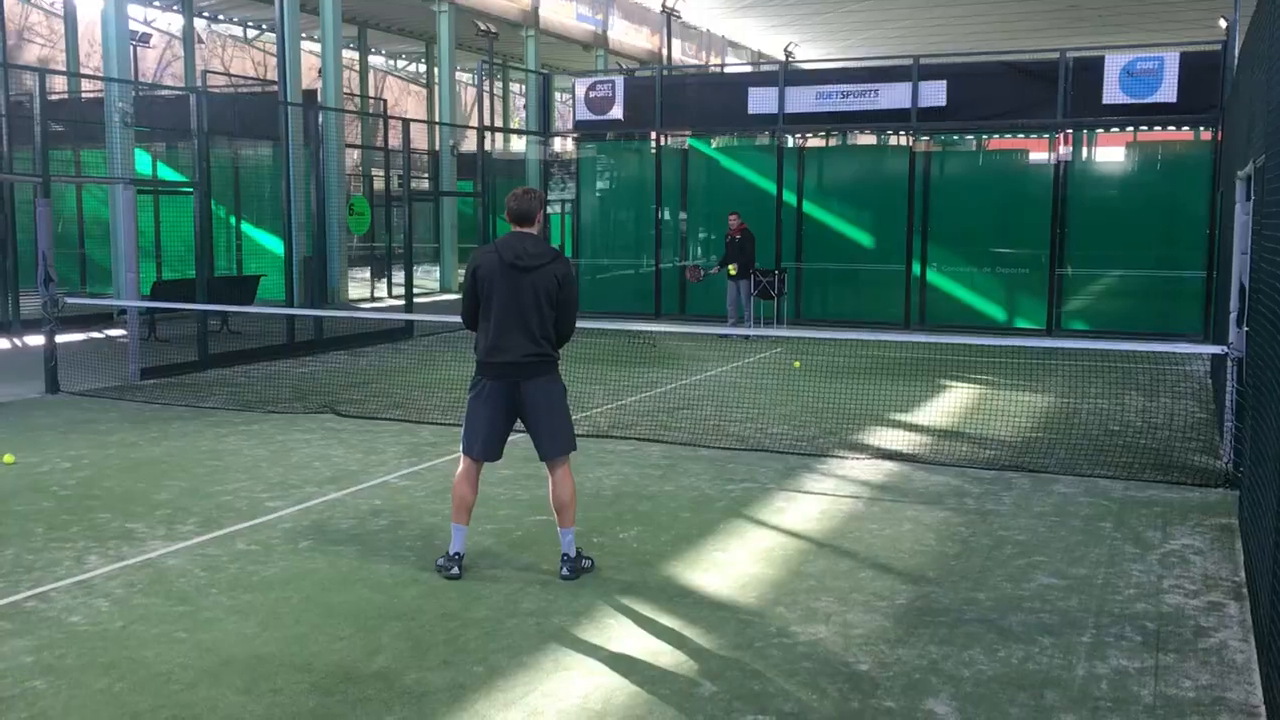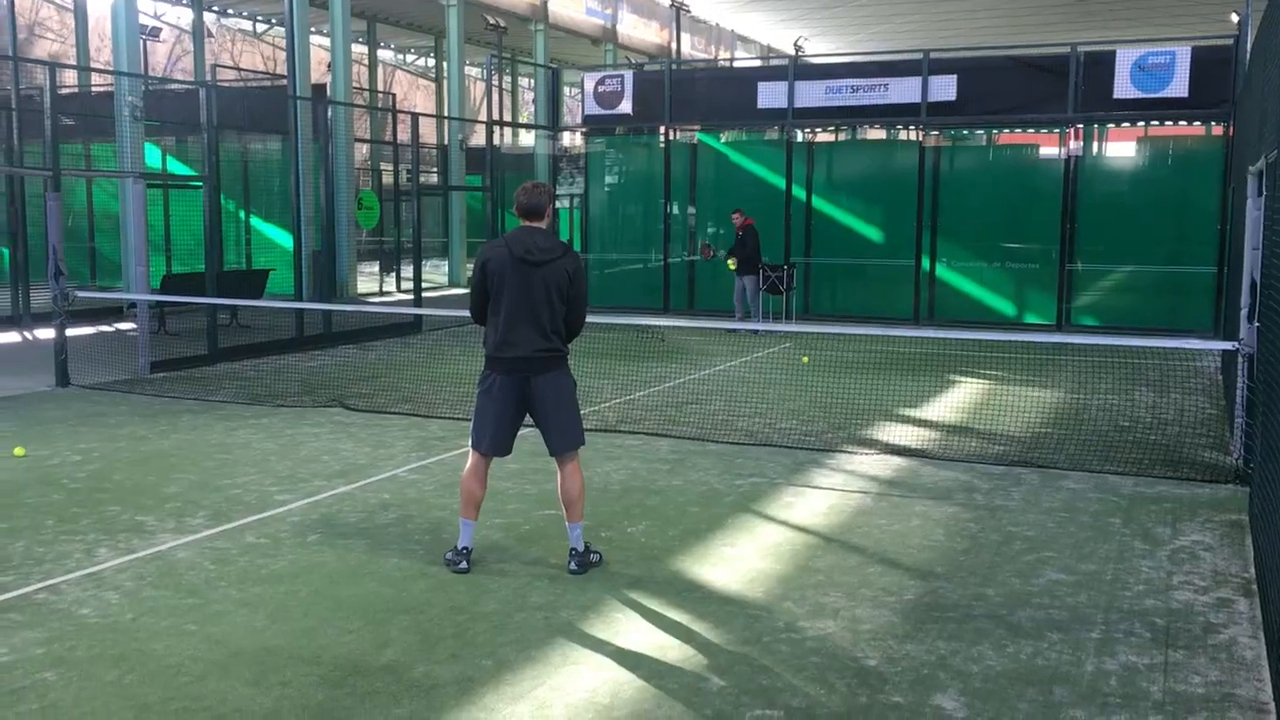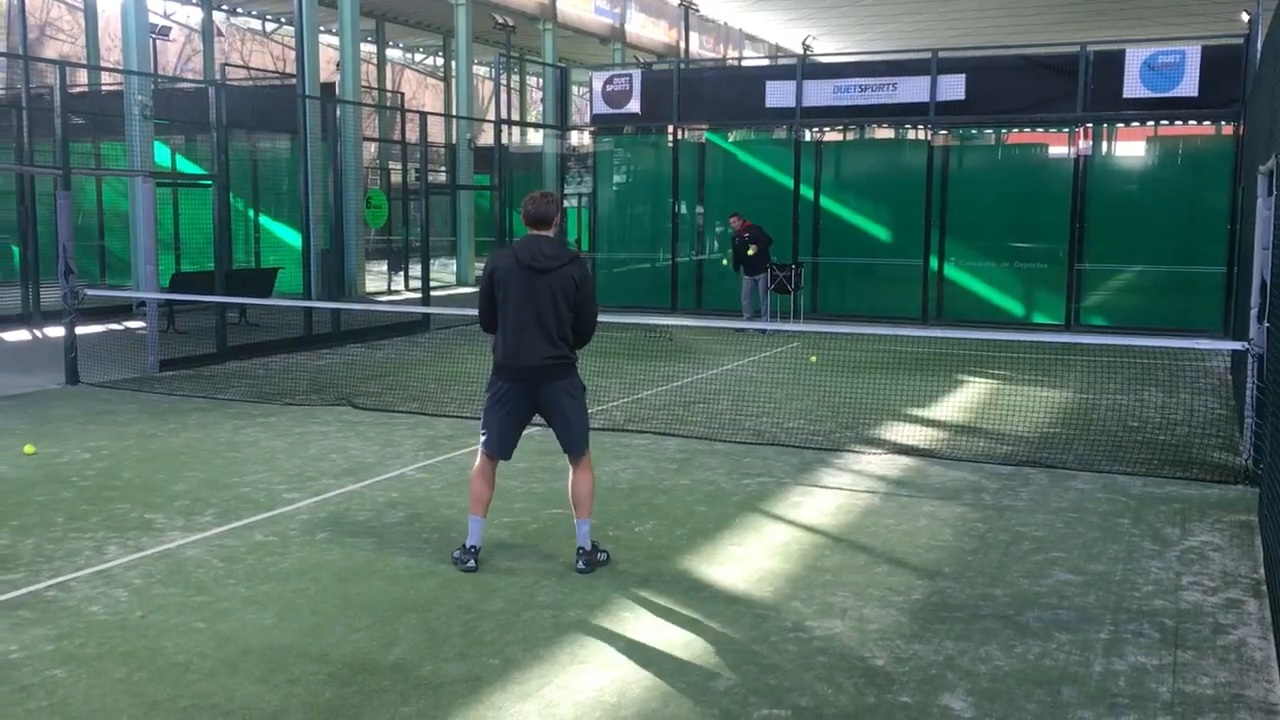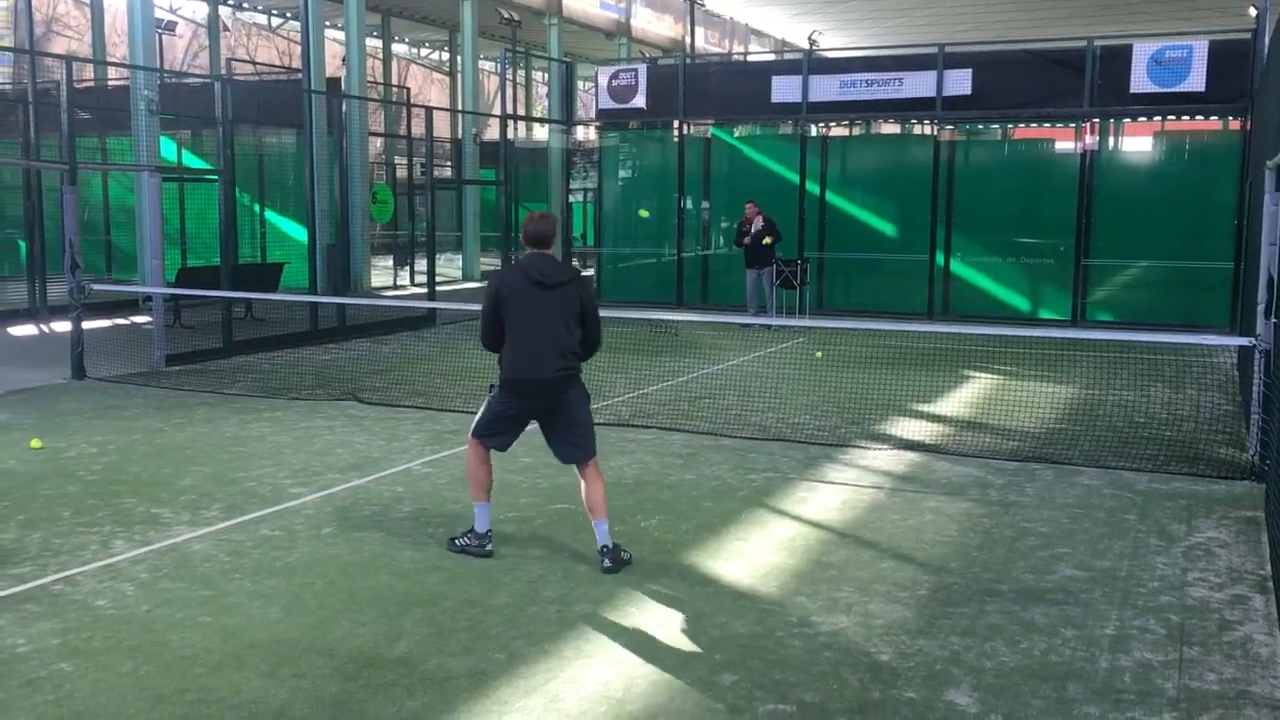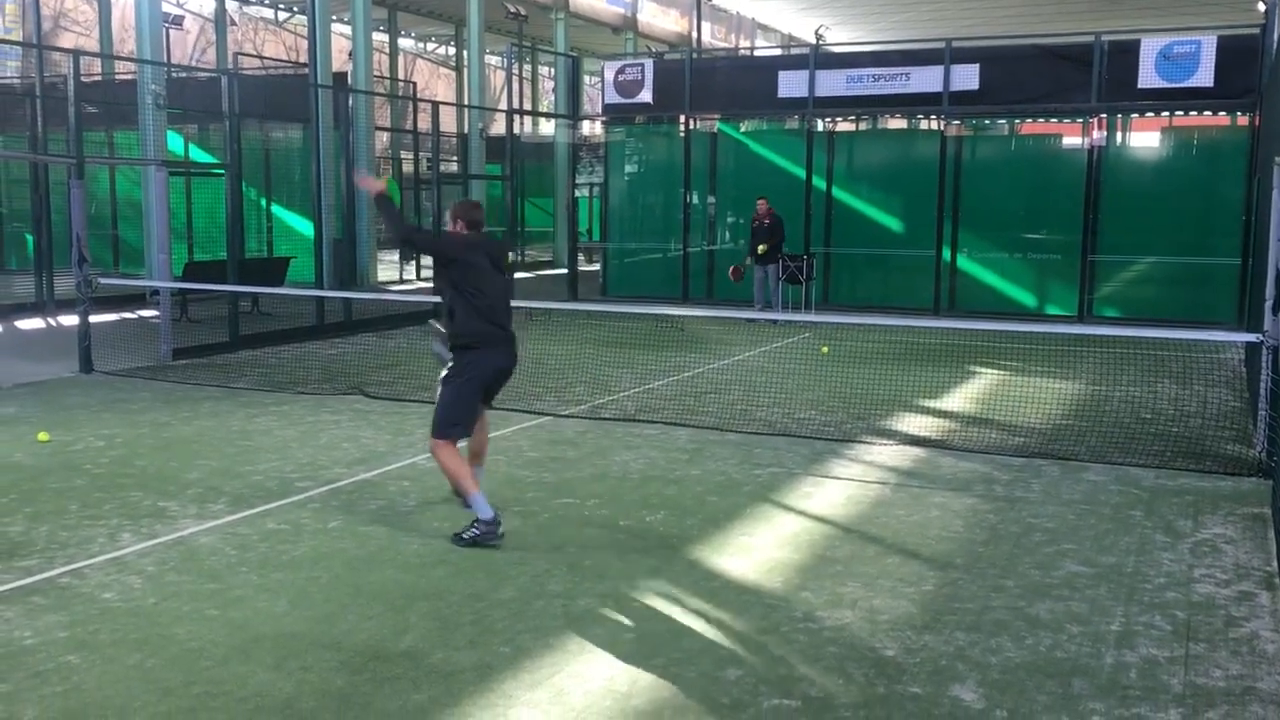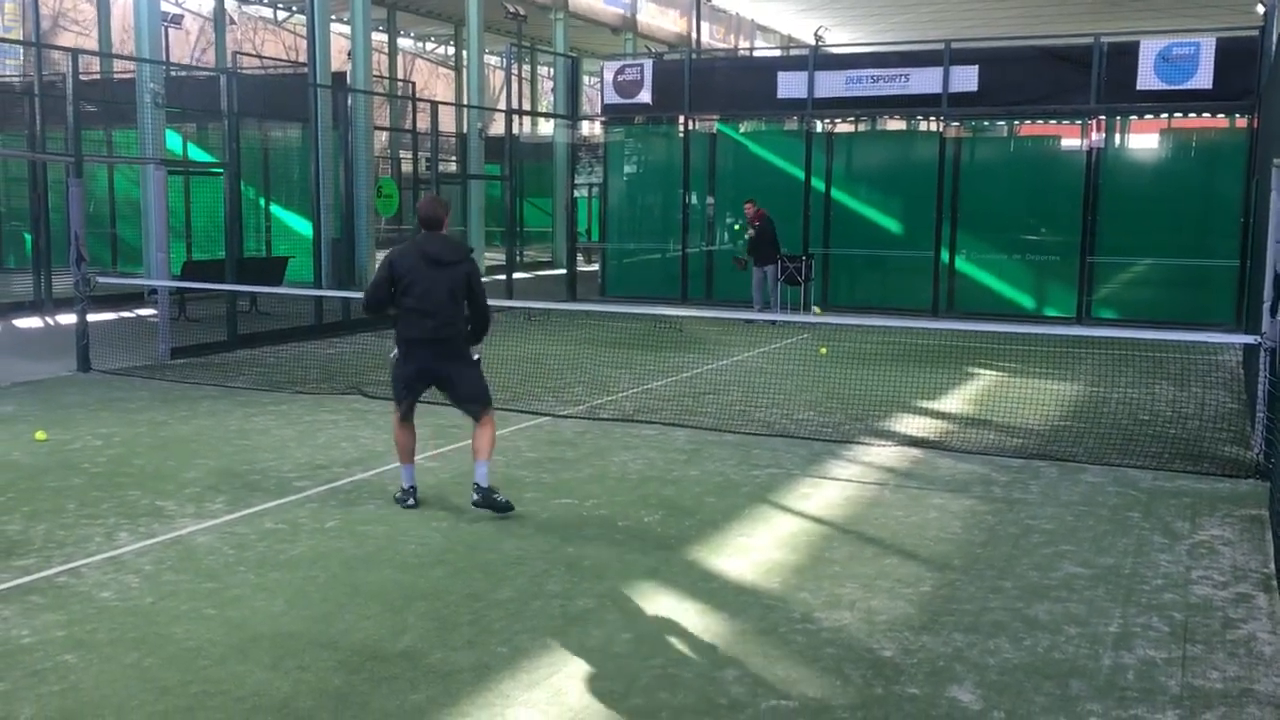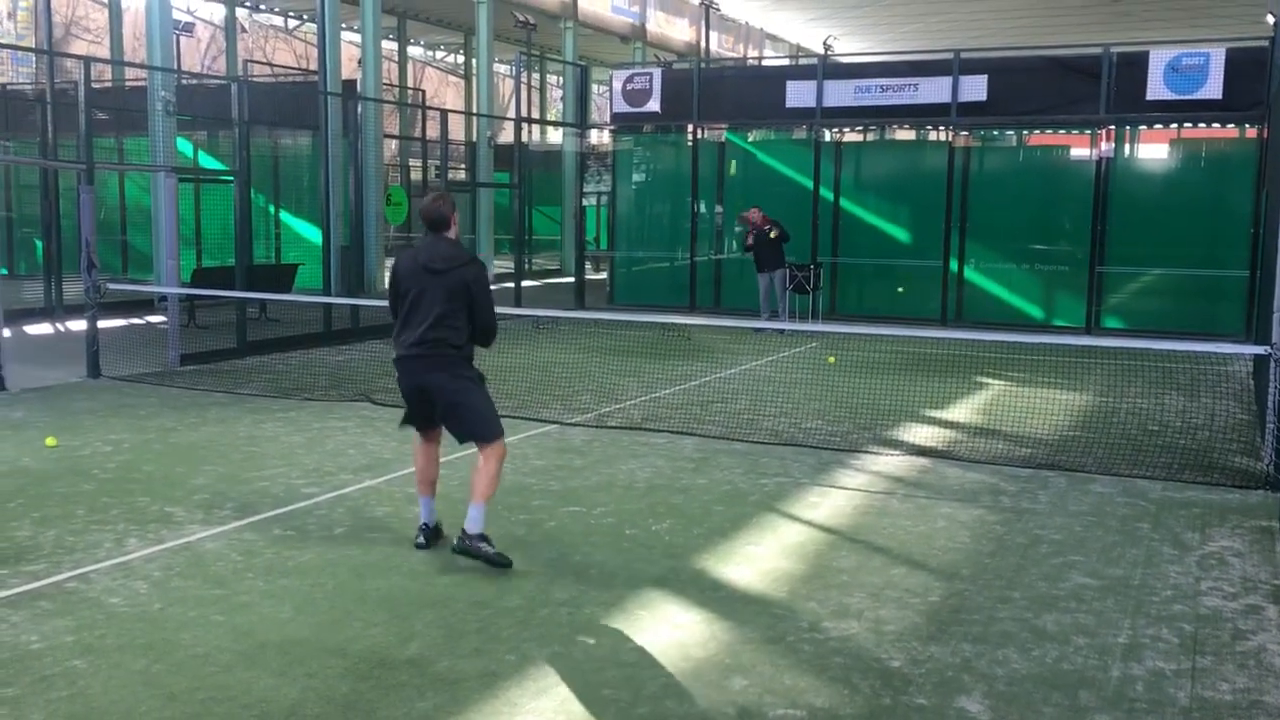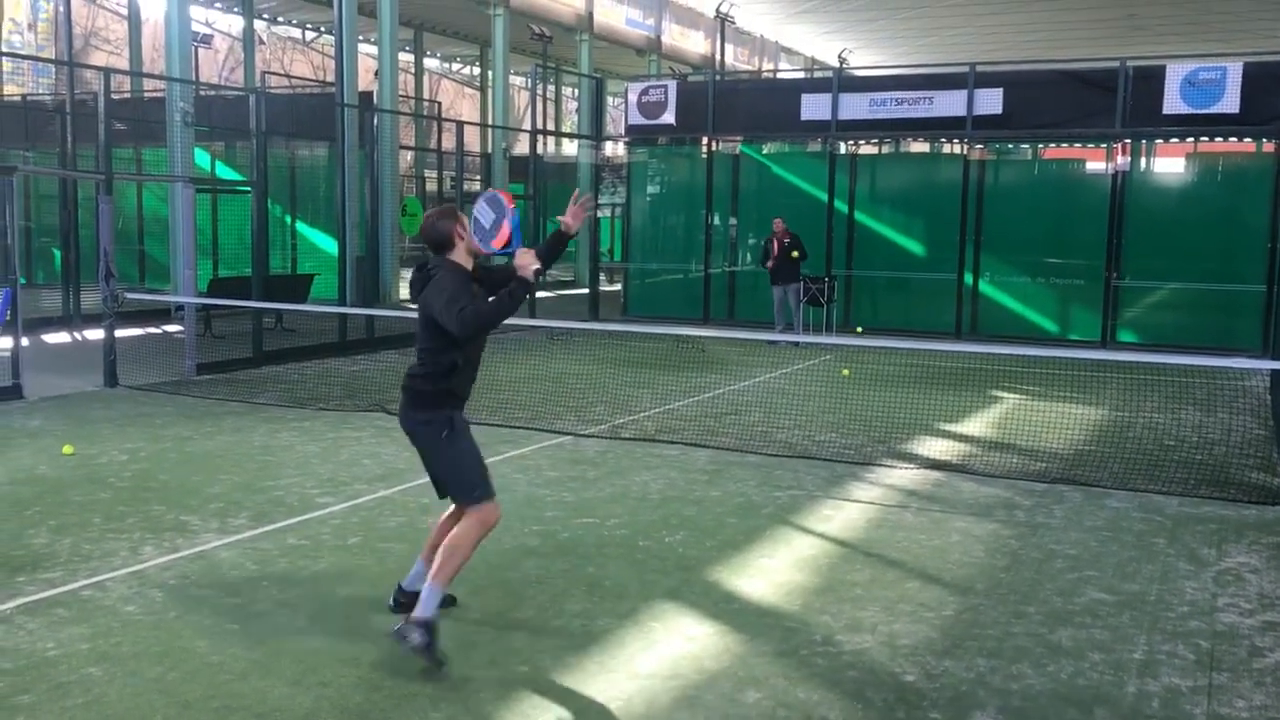
dt=0.5s
person 1, frame 1
left shoulder: (482, 260)
right shoulder: (558, 265)
left elbow: (469, 319)
right elbow: (566, 328)
left hip: (492, 374)
right hip: (540, 375)
left knee: (470, 463)
right knee: (559, 464)
left ankle: (455, 554)
right ankle: (569, 555)
person 1, frame 2
left shoulder: (491, 254)
right shoulder: (568, 259)
left elbow: (477, 313)
right elbow: (575, 323)
left hip: (501, 368)
right hip: (550, 369)
left knee: (479, 458)
right knee: (568, 459)
left ankle: (463, 548)
right ankle: (578, 550)
person 1, frame 3
left shoulder: (499, 262)
right shoulder: (575, 266)
left elbow: (486, 322)
right elbow: (586, 328)
left hip: (510, 374)
right hip: (559, 375)
left knee: (486, 460)
right knee: (580, 460)
left ankle: (471, 547)
right ankle: (585, 549)
person 1, frame 4
left shoulder: (503, 281)
right shoulder: (575, 281)
left elbow: (491, 340)
right elbow: (593, 340)
left hip: (518, 386)
right hip: (566, 385)
left knee: (478, 445)
right knee: (588, 467)
left ankle: (481, 534)
right ankle: (606, 548)
person 1, frame 5
left shoulder: (455, 246)
right shoulder: (495, 256)
left elbow: (408, 237)
left wrist: (380, 195)
left hip: (475, 355)
right hip: (504, 353)
left knee: (442, 443)
right knee: (474, 412)
left ankle: (487, 519)
right ankle: (472, 488)
person 1, frame 6
left shoulder: (398, 256)
right shoulder: (464, 259)
left elbow: (371, 305)
right elbow: (481, 316)
left wrist: (402, 314)
right wrist: (466, 342)
left hip: (410, 353)
right hip: (454, 353)
left knee: (402, 414)
right knee: (485, 418)
left ankle: (407, 489)
right ankle: (482, 486)
person 1, frame 7
left shoulder: (403, 262)
right shoulder: (471, 267)
right elbow: (486, 331)
right wrist: (464, 339)
left hip: (409, 366)
right hip: (451, 367)
left knee: (428, 438)
right knee: (492, 448)
left ankle: (427, 525)
right ankle: (473, 532)
person 1, frame 8
left shoulder: (467, 277)
right shoulder: (445, 284)
left elbow: (530, 264)
right elbow: (470, 324)
left wrist: (565, 232)
right wrist: (519, 282)
left hip: (440, 409)
right hip: (432, 412)
left knee: (469, 506)
right knee: (482, 513)
left ankle: (413, 589)
right ankle: (420, 620)
